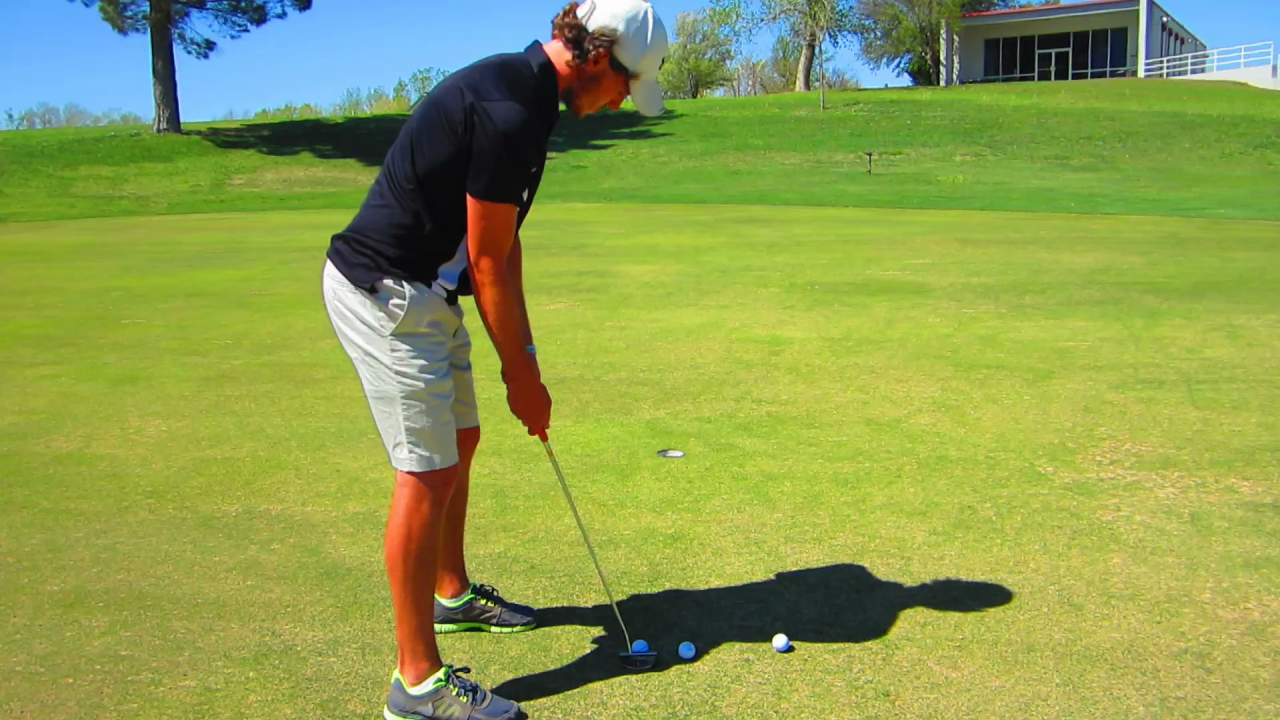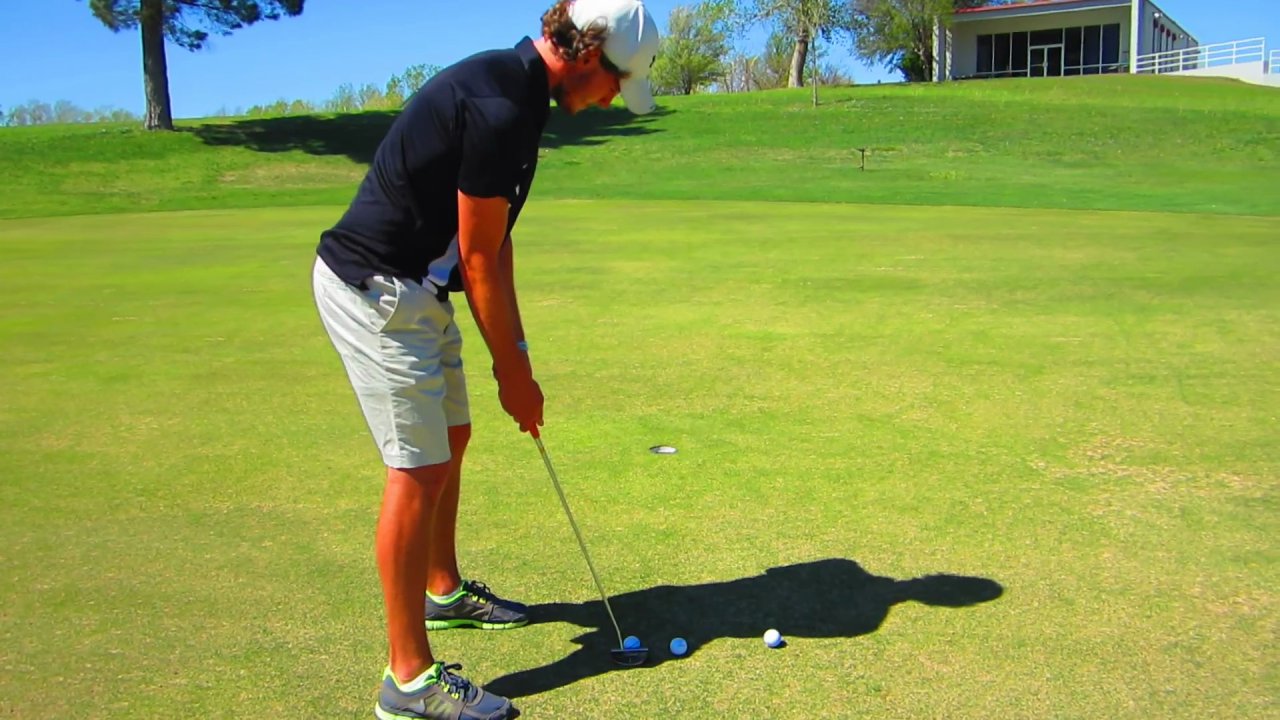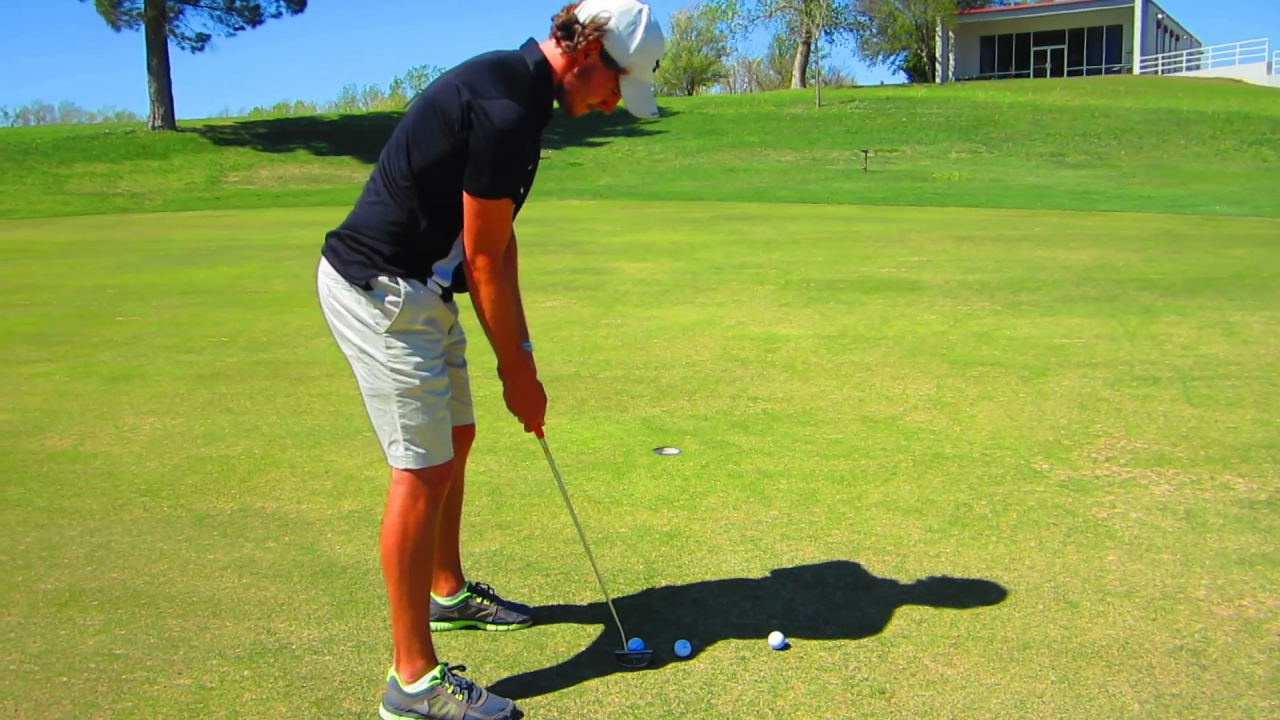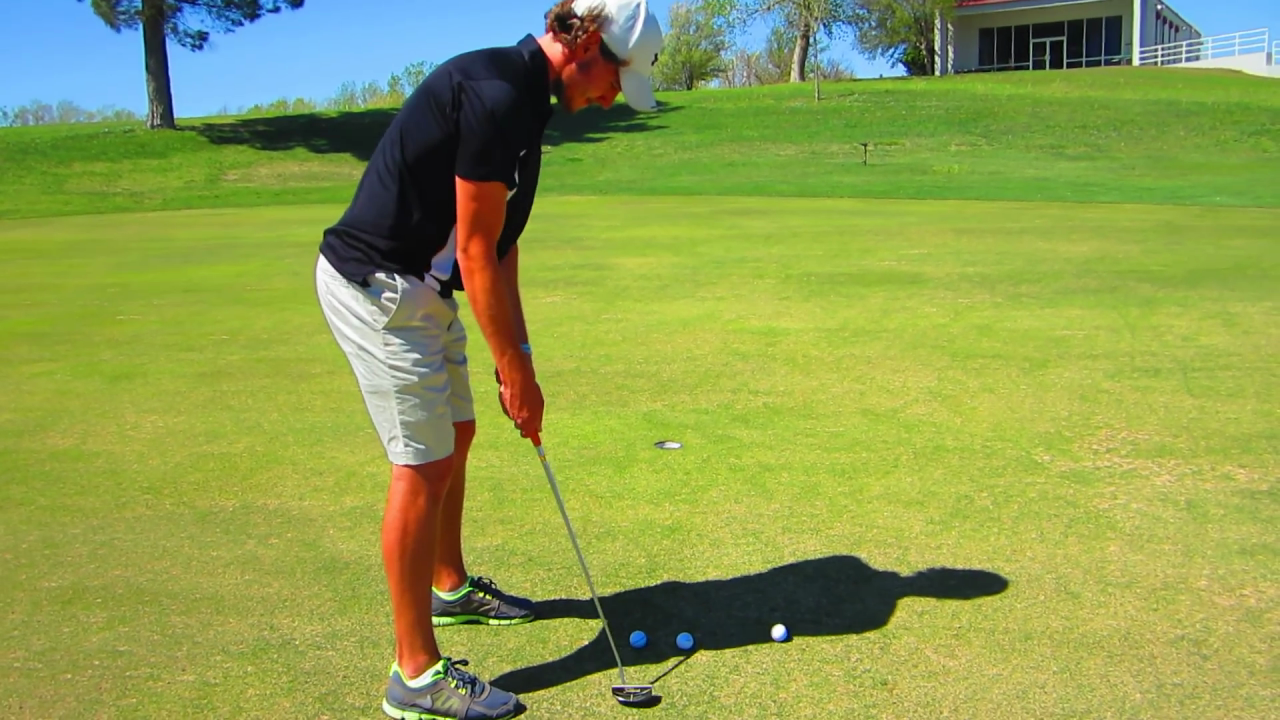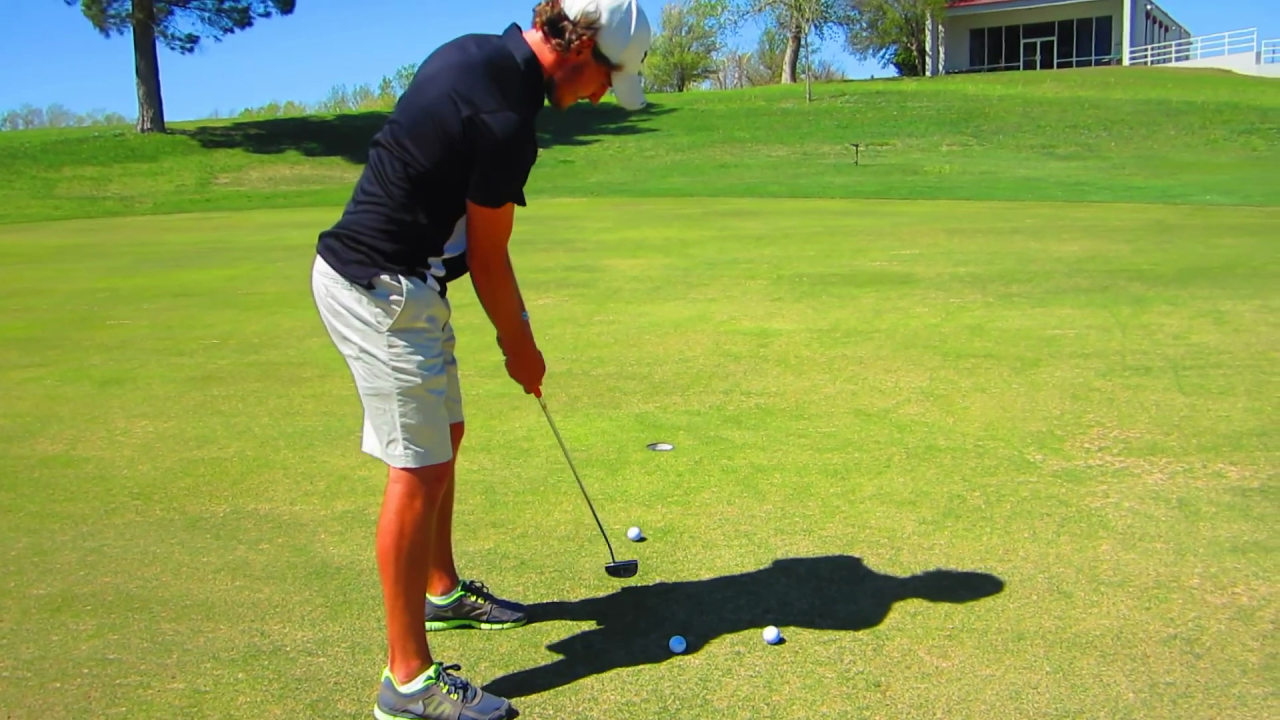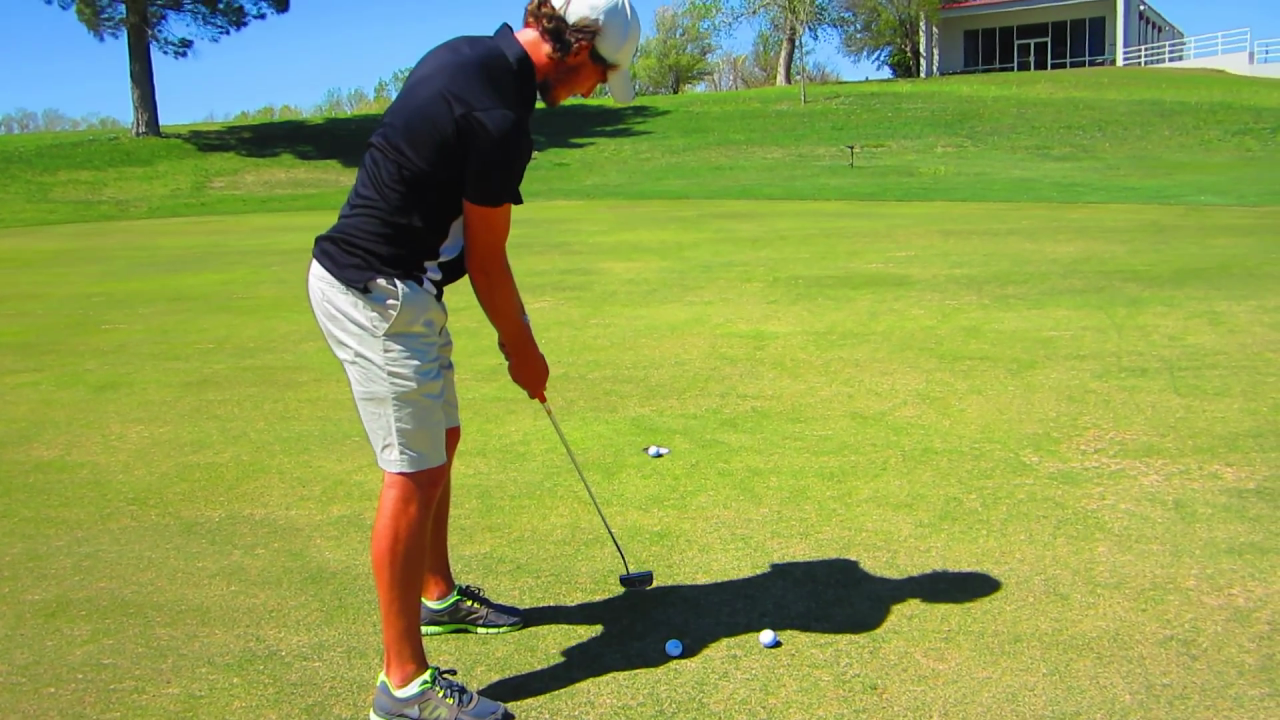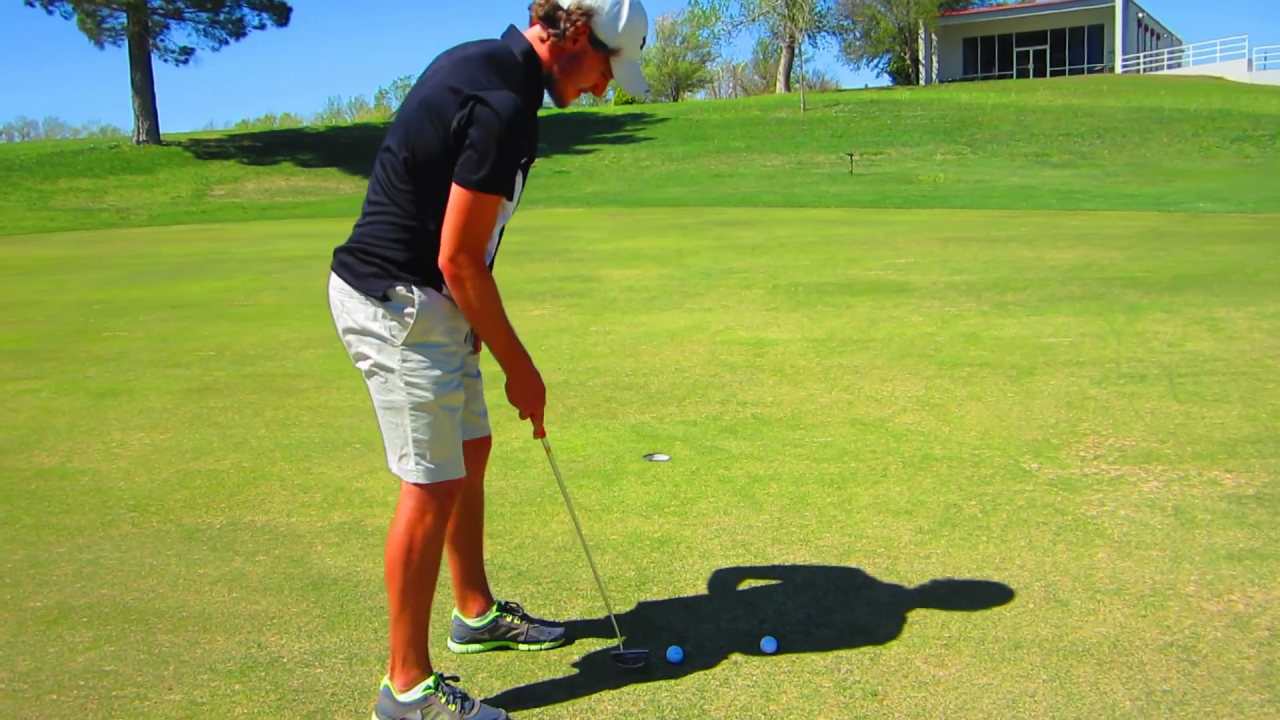
dt=0.7s
person 1, frame 1
left shoulder: (521, 90)
right shoulder: (508, 112)
left elbow: (502, 248)
right elbow: (488, 263)
left wrist: (526, 354)
right wrist: (522, 376)
left hip: (421, 288)
right hip: (386, 290)
left knee: (459, 443)
right knee: (428, 471)
left ankle: (453, 592)
person 1, frame 2
left shoulder: (512, 87)
right shoulder: (499, 108)
left elbow: (492, 243)
right elbow: (480, 260)
left wrist: (517, 352)
right wrist: (513, 372)
left hip: (413, 285)
right hip: (376, 288)
left knee: (450, 438)
right knee: (419, 468)
left ankle: (444, 591)
person 1, frame 3
left shoulder: (515, 88)
right shoulder: (504, 108)
left elbow: (496, 245)
right elbow: (484, 261)
left wrist: (522, 352)
right wrist: (517, 372)
left hip: (418, 286)
right hip: (381, 288)
left knee: (454, 441)
right knee: (423, 469)
left ankle: (448, 592)
person 1, frame 4
left shoulder: (524, 98)
right shoulder: (495, 94)
left elbow: (501, 245)
right elbow: (477, 251)
left wrist: (521, 357)
right wrist: (515, 373)
left hip: (421, 283)
right hip: (377, 284)
left knee: (455, 436)
right knee: (423, 464)
left ankle: (452, 588)
person 1, frame 5
right shoulder: (504, 117)
right elbow: (487, 260)
left wrist: (518, 324)
right wrist: (520, 347)
left hip: (400, 277)
right hip: (381, 288)
left knee: (443, 439)
right knee: (418, 468)
left ankle: (442, 591)
person 1, frame 6
right shoulder: (499, 115)
right elbow: (486, 262)
left wrist: (517, 325)
right wrist: (524, 352)
left hip: (394, 283)
right hip: (377, 293)
left knee: (438, 444)
right knee: (413, 473)
left ankle: (438, 596)
person 1, frame 7
left shoulder: (479, 62)
right shoulder: (504, 106)
right elbow: (460, 261)
left wrist: (469, 324)
right wrist: (518, 366)
left hip: (420, 293)
right hip: (398, 302)
left knee: (468, 455)
right knee: (432, 486)
left ankle: (477, 612)
